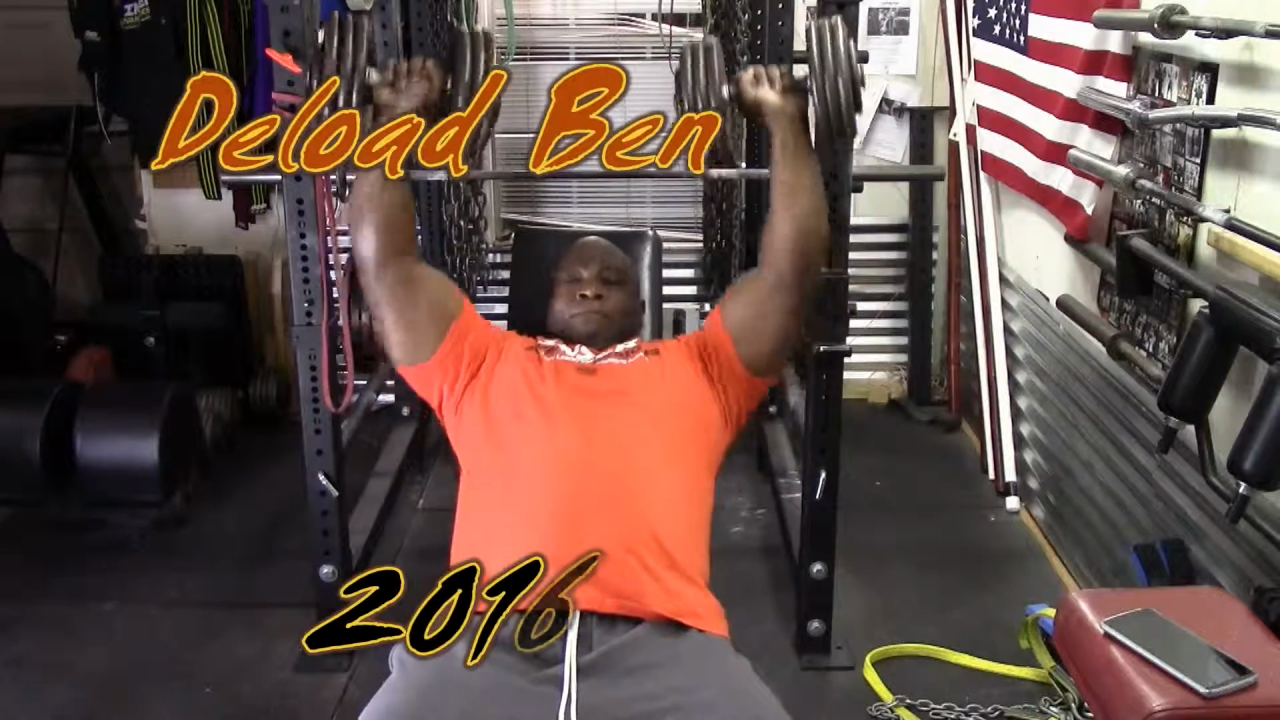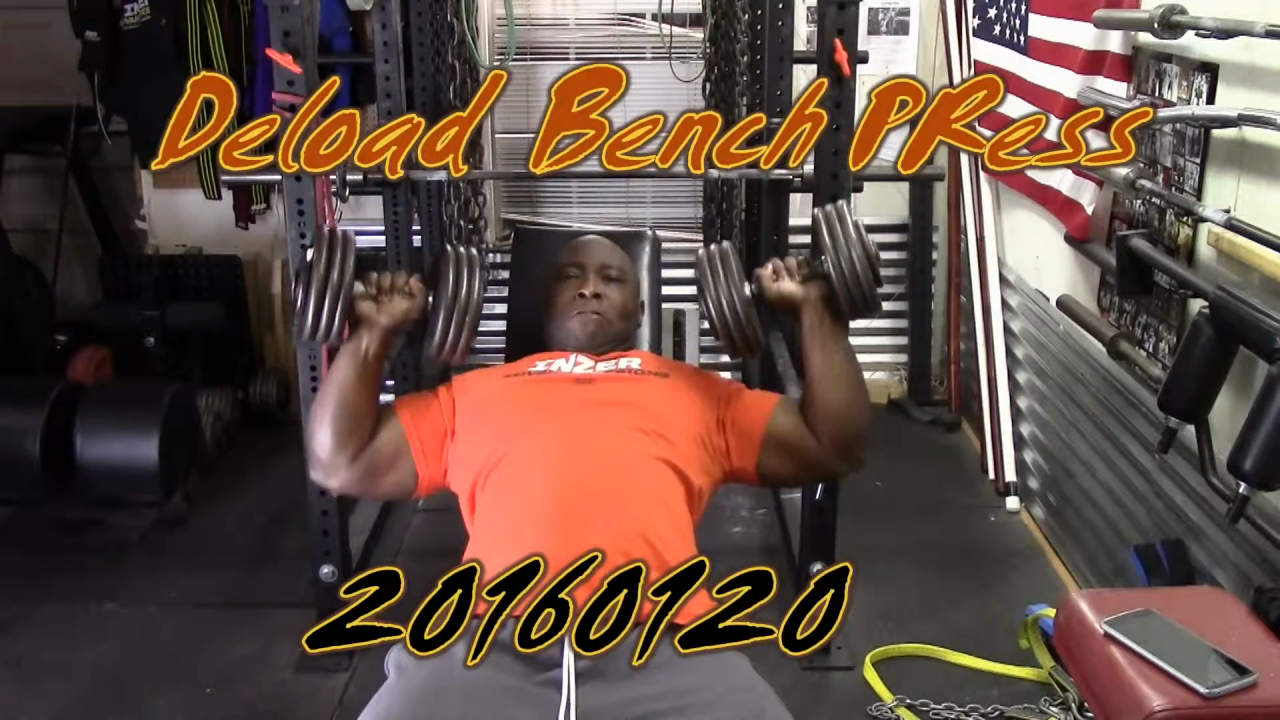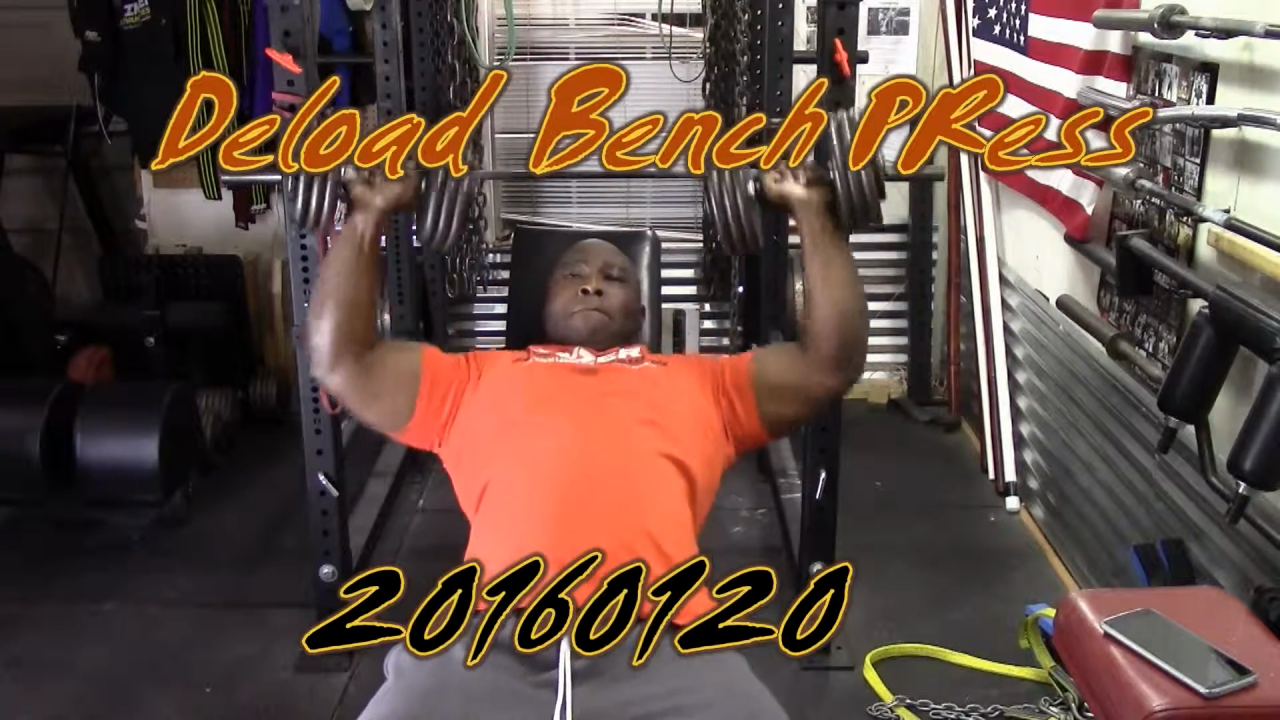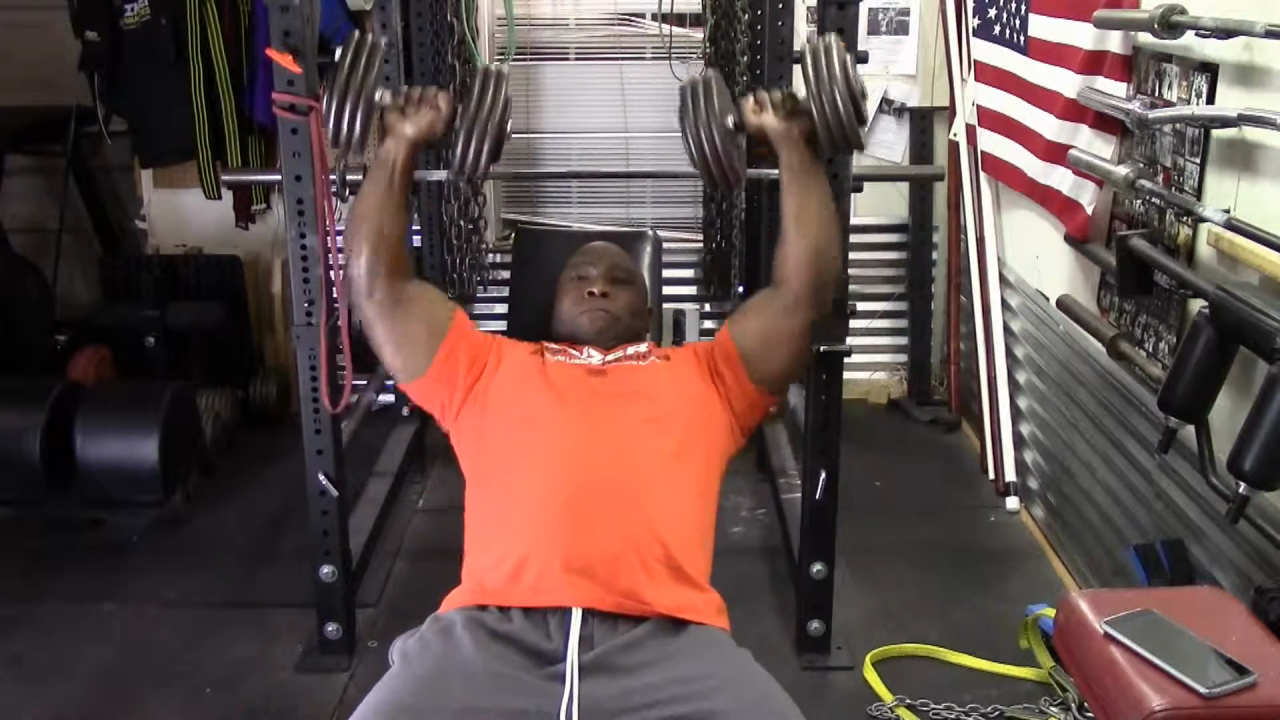
dt=1s
person 1, frame 1
left shoulder: (697, 372)
right shoulder: (485, 368)
left elbow: (789, 267)
right elbow: (388, 261)
left wrist: (784, 120)
right wrist: (393, 119)
left hip: (659, 636)
right hip: (491, 634)
person 1, frame 2
left shoulder: (696, 392)
right shoulder: (475, 392)
left elbow: (836, 448)
right elbow: (338, 464)
left wrist: (811, 307)
right wrist: (372, 330)
left hip: (658, 645)
right hip: (493, 641)
person 1, frame 3
left shoulder: (699, 382)
right shoulder: (478, 379)
left elbow: (833, 361)
right elbow: (338, 360)
left wrist: (812, 216)
right wrist: (367, 217)
left hip: (659, 643)
right hip: (490, 641)
person 1, frame 4
left shoulder: (702, 381)
right shoulder: (491, 373)
left elbow: (804, 286)
right elbow: (380, 282)
left wrist: (793, 145)
right wrist: (397, 148)
left hip: (664, 639)
right hip: (493, 630)
